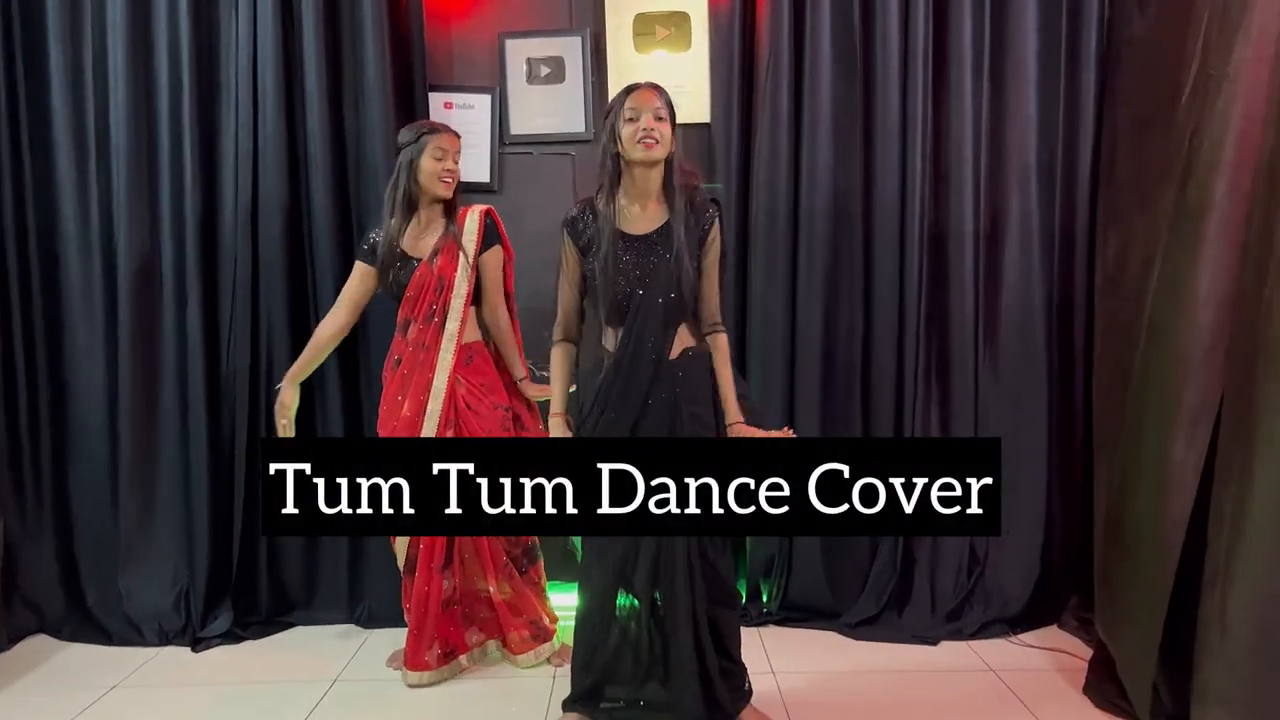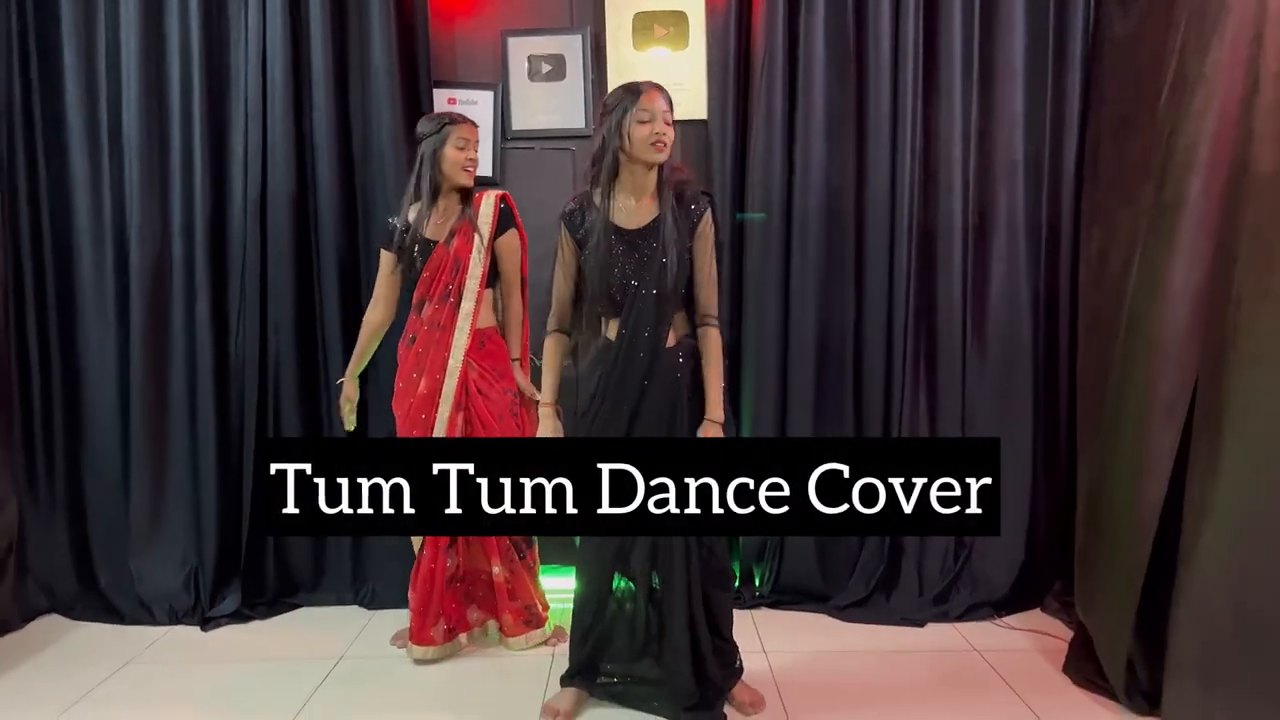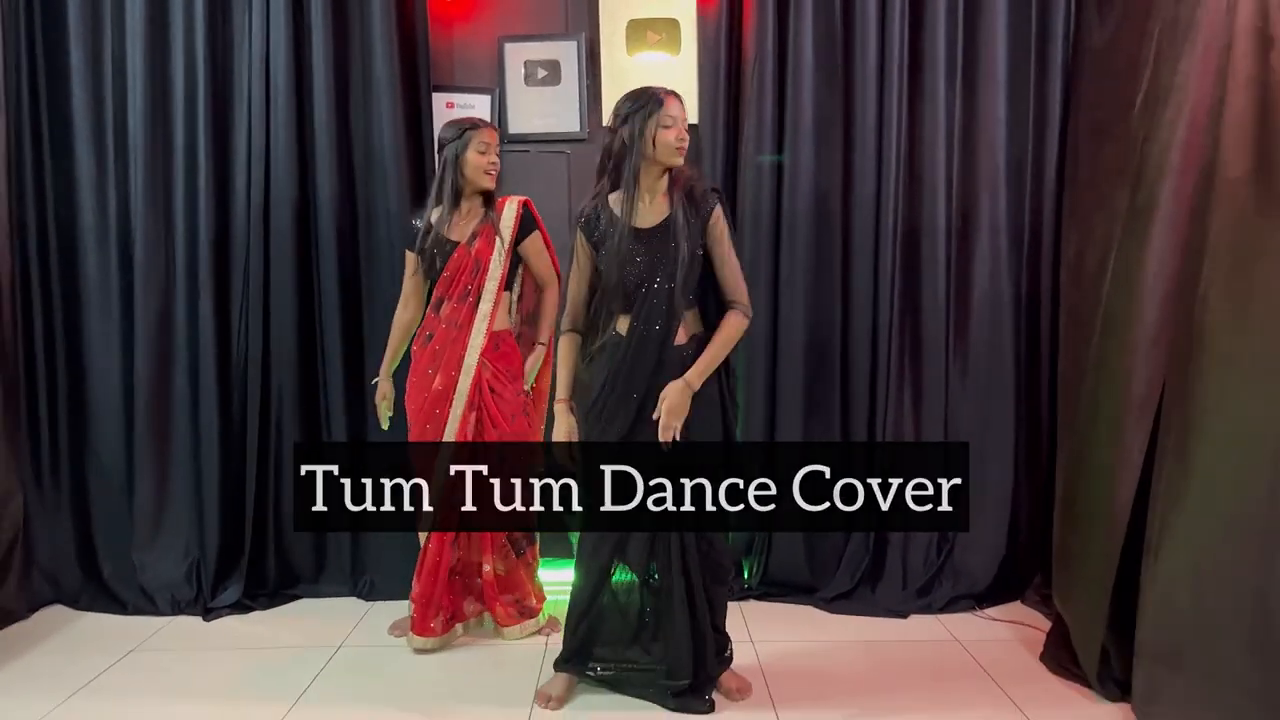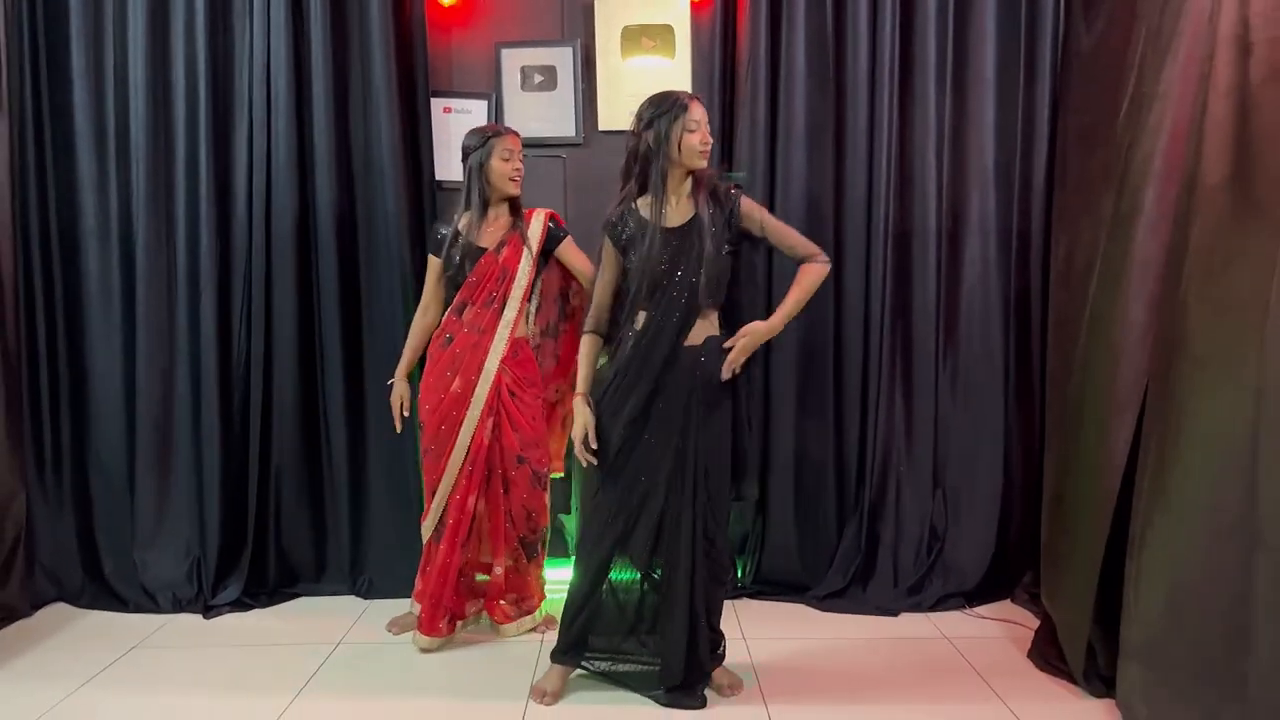
dt=0.2s
person 1, frame 1
left shoulder: (699, 217)
right shoulder: (585, 223)
left elbow: (713, 327)
right elbow: (566, 331)
left wrist: (735, 420)
right wrist: (557, 418)
left hip: (682, 392)
right hip: (609, 395)
left knee: (694, 545)
right knee: (609, 547)
person 1, frame 2
left shoulder: (691, 210)
right shoulder: (581, 216)
left elbow: (709, 319)
right elbow: (560, 323)
left wrist: (713, 418)
right wrist: (547, 408)
left hip: (679, 380)
right hip: (608, 383)
left knee: (693, 529)
right knee: (607, 530)
person 1, frame 3
left shoulder: (701, 207)
right shoulder: (597, 219)
left elbow: (739, 307)
right elbow: (573, 321)
left wrist: (687, 382)
right wrist: (563, 404)
left hip: (687, 382)
right hip: (618, 378)
left knee: (696, 522)
right knee: (610, 521)
left ankle: (707, 659)
right ankle: (581, 658)
person 1, frame 4
left shoulder: (724, 205)
right shoulder: (626, 223)
left elbow: (814, 260)
right elbow: (597, 320)
left wrist: (774, 322)
right wrist: (582, 398)
left hip: (706, 377)
right hip: (635, 378)
left knee: (699, 519)
right knee: (613, 516)
left ankle: (698, 655)
right ankle: (570, 652)
person 2, frame 1
left shoulder: (478, 225)
right shoulder: (383, 239)
left elbow: (495, 310)
right elbow: (341, 316)
left wrist: (522, 379)
right wrist: (293, 377)
left hip: (471, 378)
right hip: (408, 384)
left ankle: (531, 632)
right ankle: (440, 636)
person 2, frame 2
left shoulder: (493, 210)
right shoulder: (402, 224)
left elbow: (513, 292)
right elbow: (381, 306)
left wrist: (518, 361)
right wrist: (352, 373)
left hip: (482, 363)
right hip: (421, 367)
left ankle: (520, 615)
right ankle: (441, 614)
person 2, frame 3
left shoulder: (514, 215)
right shoulder: (425, 227)
left elbow: (551, 286)
right elbow: (410, 306)
left wrist: (543, 348)
right wrist: (385, 372)
left hip: (495, 365)
right hip: (434, 366)
left ankle: (516, 606)
right ankle: (441, 603)
person 2, frame 4
left shoulder: (540, 226)
right shoulder: (449, 233)
left elbow: (594, 280)
right elbow: (429, 309)
right wrist: (401, 374)
left hip: (512, 370)
right hip: (451, 368)
left knee: (517, 485)
right knee: (450, 484)
left ankle: (515, 603)
right ankle: (438, 601)
